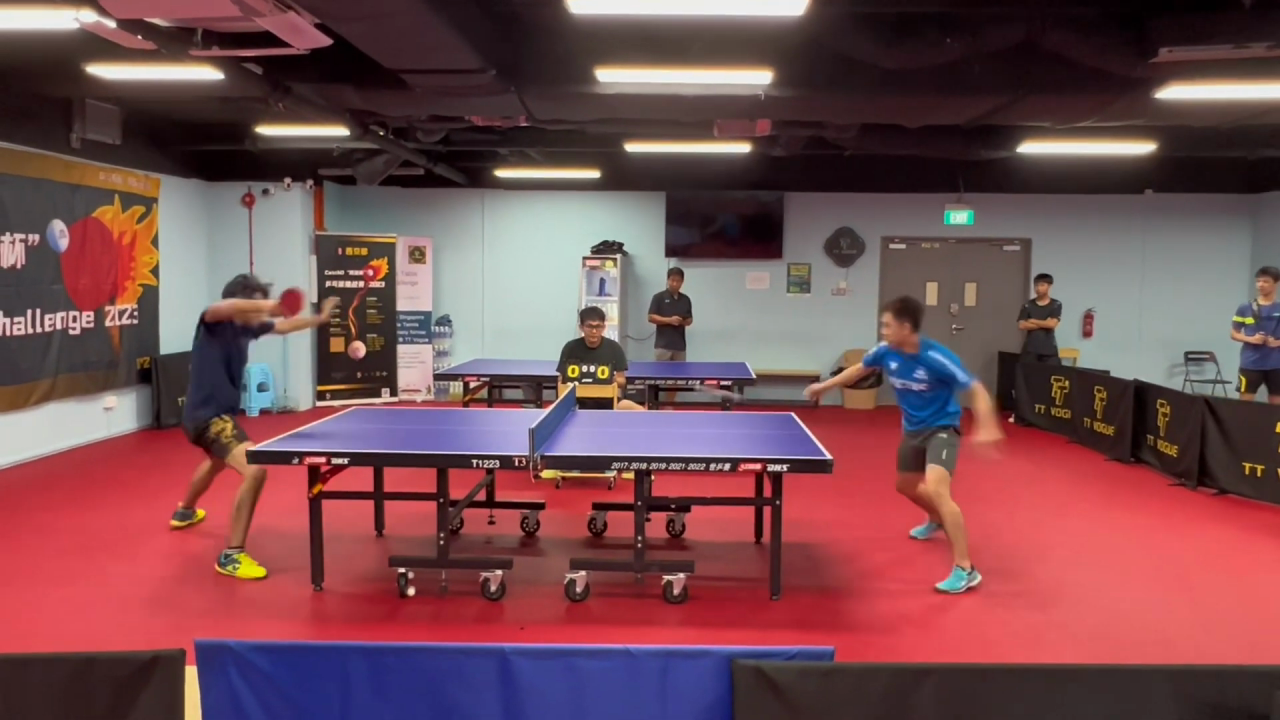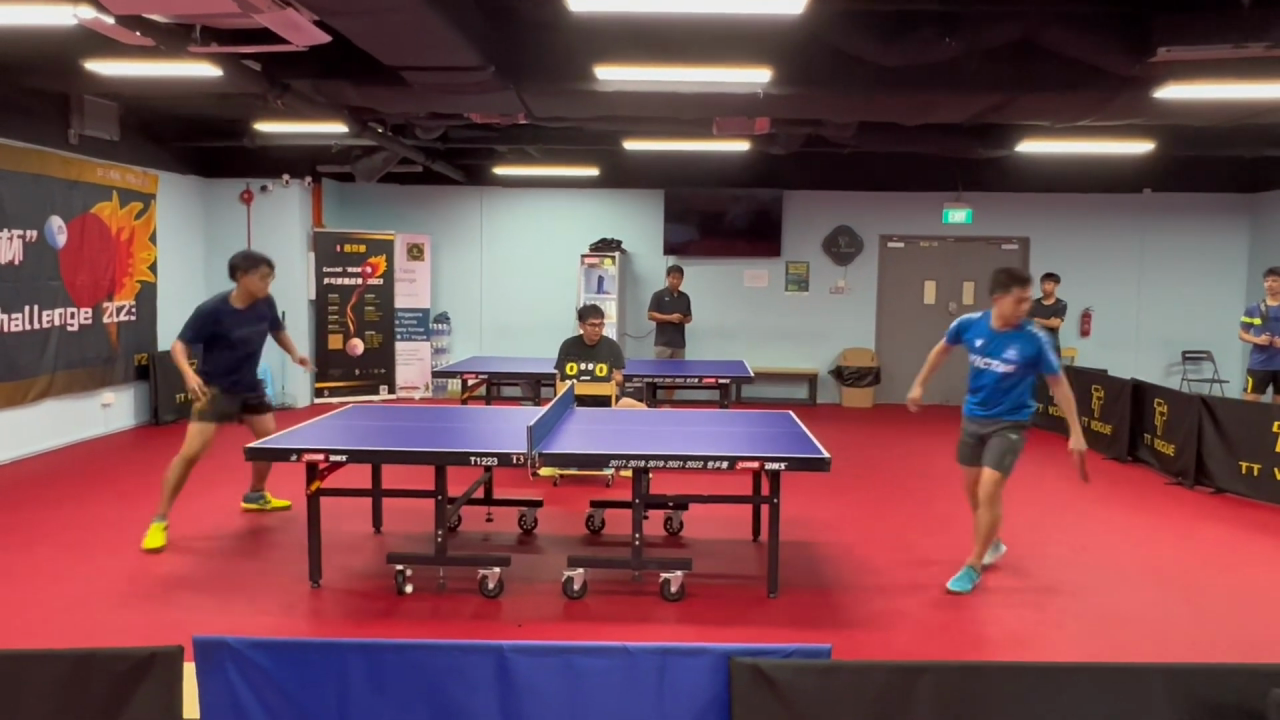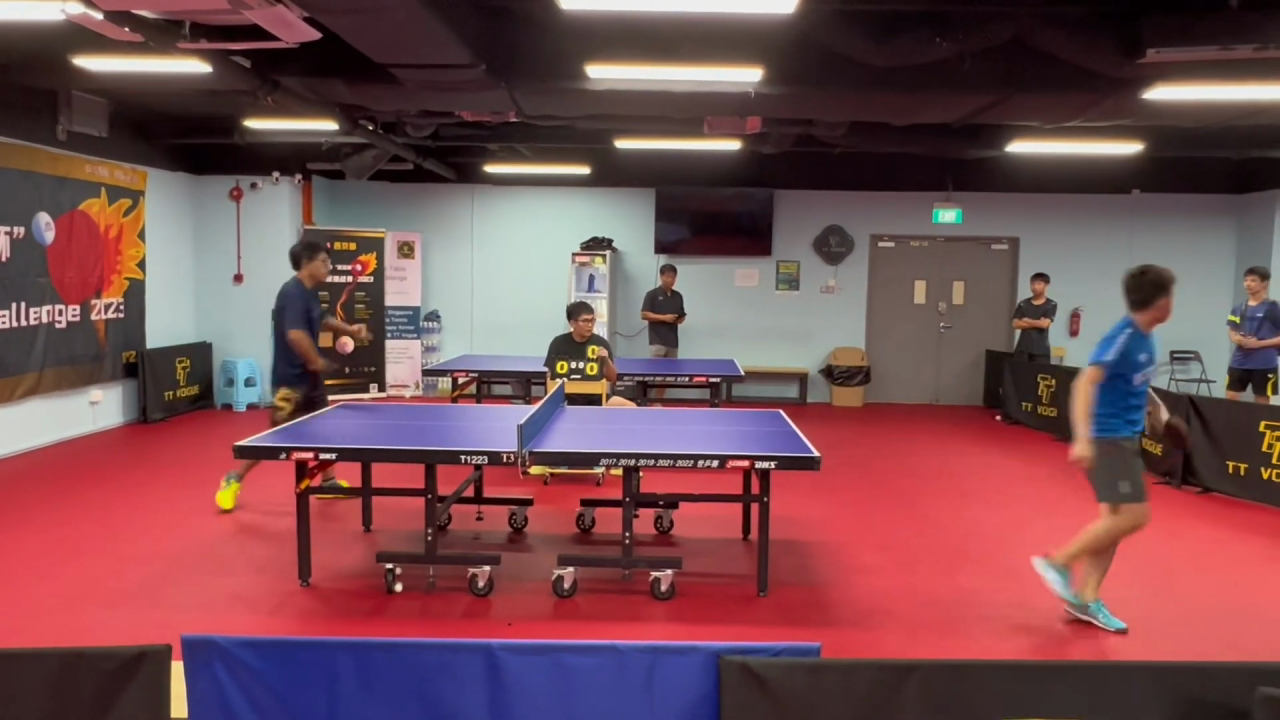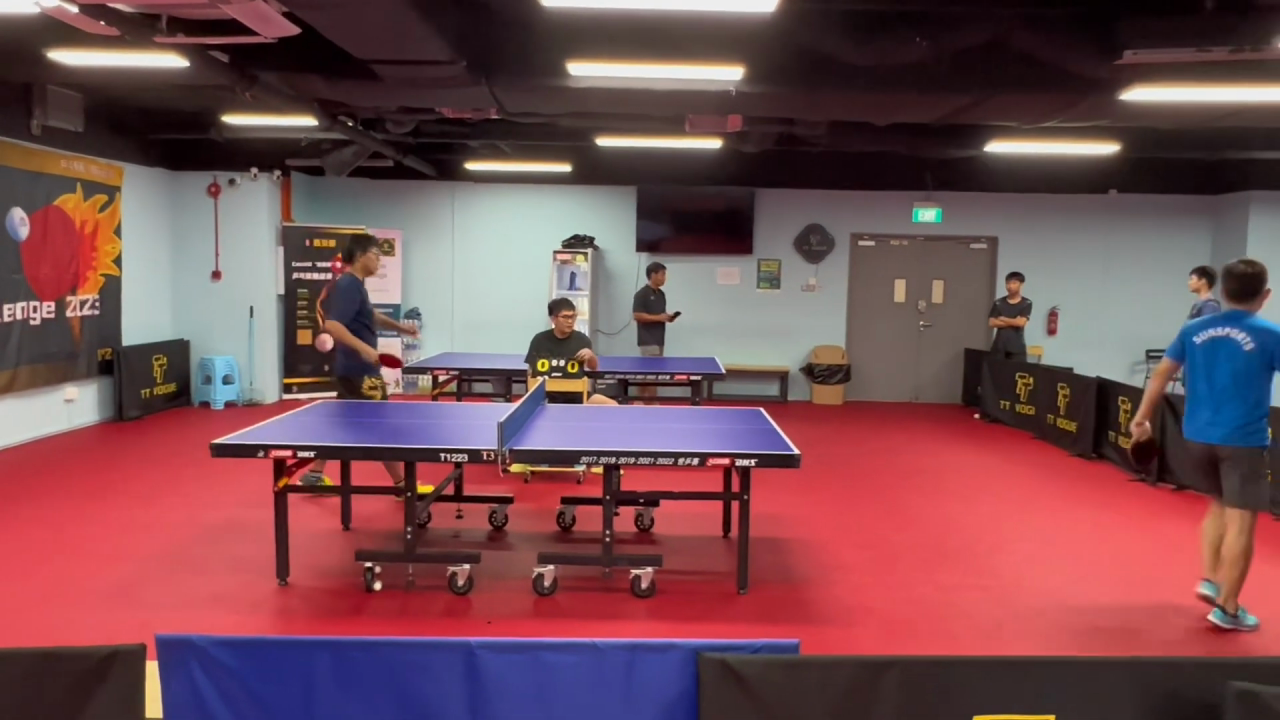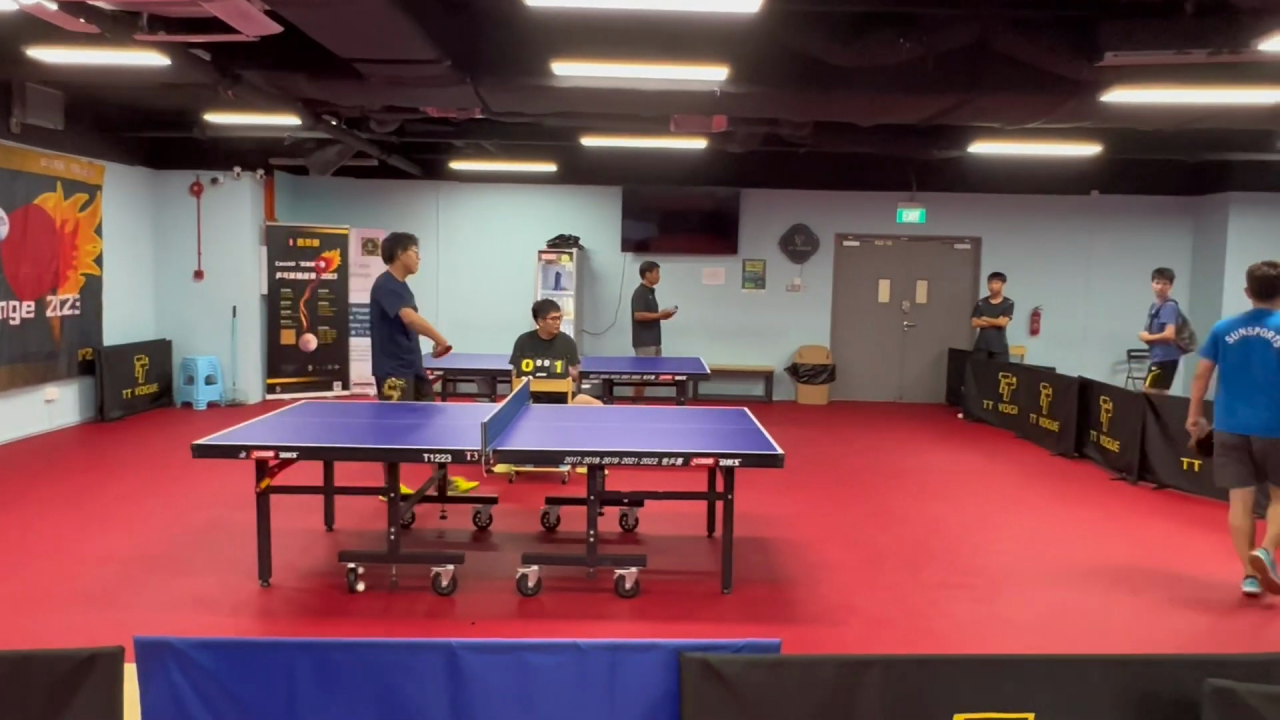
dt=0.5s
person 1, frame 1
left shoulder: (938, 358)
right shoulder: (886, 351)
left elbow: (977, 391)
right elbow: (859, 369)
left wrist: (986, 426)
right wrist: (825, 384)
left hip: (942, 430)
right hip: (912, 431)
left knee: (936, 491)
right knee: (905, 485)
left ankle: (964, 568)
right ankle: (938, 519)
person 1, frame 2
left shoulder: (1034, 339)
right shoulder: (969, 324)
left elbow: (1059, 384)
right elbow: (942, 349)
left wrist: (1075, 431)
right wrist: (919, 385)
left hip: (1010, 424)
right hip: (974, 417)
left knee: (987, 492)
right knee: (972, 485)
left ankle: (972, 566)
right ankle: (991, 541)
person 1, frame 3
left shoulder: (1142, 337)
right shoulder: (1123, 338)
right elbow: (1086, 383)
left wrist: (1157, 407)
right wrist: (1085, 437)
left hip: (1120, 436)
right hip: (1105, 437)
left knee: (1117, 516)
right knee: (1134, 515)
left ankle: (1086, 599)
right ankle: (1057, 561)
person 1, frame 4
left shoulder: (1193, 330)
left elbow: (1162, 375)
left wrist: (1142, 418)
left hip: (1197, 436)
right hip: (1242, 438)
left knee: (1219, 506)
right knee: (1241, 520)
left ankle: (1210, 579)
right ankle: (1227, 609)
person 1, frame 5
left shoulder: (1224, 329)
left elbow: (1202, 376)
left wrist: (1194, 415)
left hip: (1229, 428)
left knee: (1240, 500)
left ankle: (1249, 574)
person 2, frame 1
left shoulder: (243, 325)
right shoulder: (217, 319)
left elbow: (281, 327)
right elbow: (219, 308)
left wrist: (319, 319)
right wrist: (262, 306)
left hip: (220, 412)
right hip: (211, 414)
left knee: (218, 461)
right knee: (255, 472)
left ankle: (185, 512)
right ankle: (232, 553)
person 2, frame 2
left shoulder: (265, 304)
right shoulder: (211, 310)
left elbow: (278, 330)
right elbow: (179, 345)
left wrist: (295, 355)
right wrist: (189, 374)
left hip: (248, 386)
right hip: (215, 388)
left knee: (271, 438)
right knee: (191, 451)
left ankle: (256, 496)
right ankle: (159, 520)
person 2, frame 3
left shoulder: (309, 291)
right shoulder: (294, 292)
left elbow: (323, 321)
right elbow: (295, 335)
left wrist: (350, 329)
right wrist: (315, 361)
left hip: (307, 374)
right hip: (291, 376)
left ankle: (328, 481)
right ankle: (233, 480)
person 2, frame 4
left shoulder: (354, 285)
right shoulder: (349, 286)
left elbow: (369, 316)
right elbow: (331, 324)
left wrist: (399, 327)
right wrist: (362, 347)
left hip: (350, 368)
right hip: (361, 369)
left ankle: (314, 474)
right ankle: (401, 483)
person 2, frame 5
left shoulder: (401, 284)
right shoulder: (386, 285)
right elbow: (409, 317)
left wrist: (432, 335)
right wrist: (437, 336)
left hip: (413, 367)
right hip: (393, 370)
